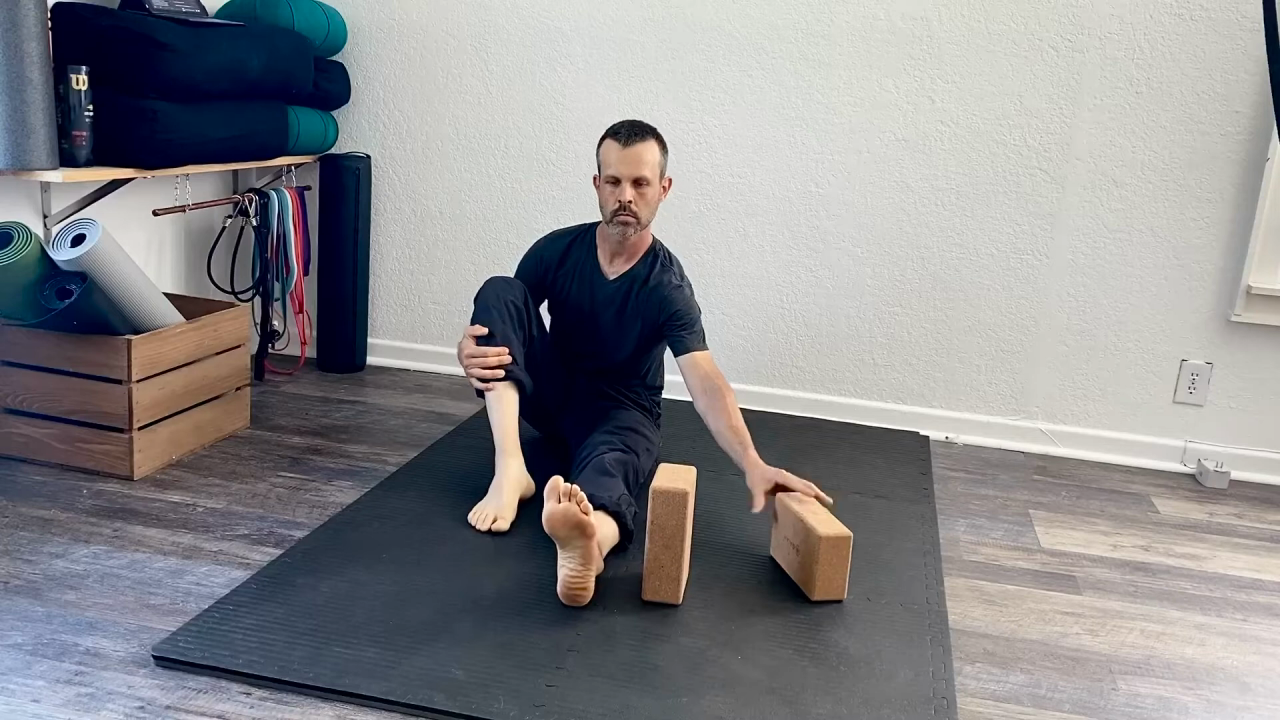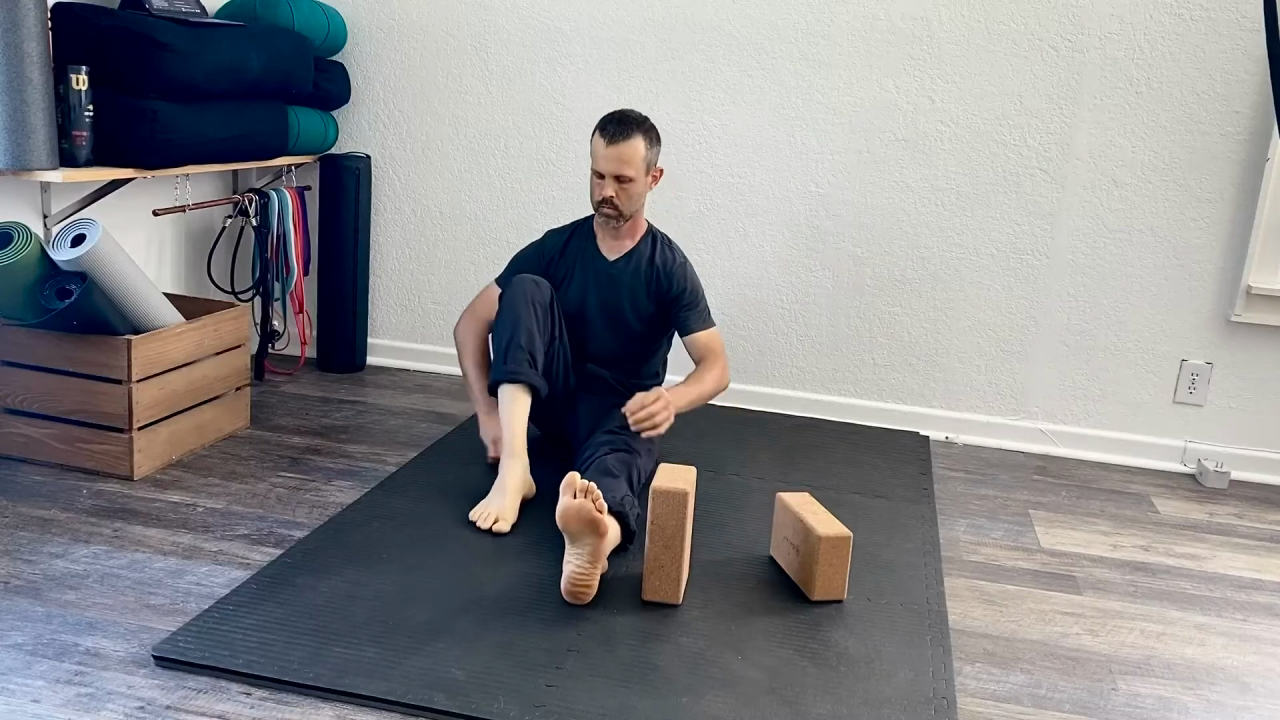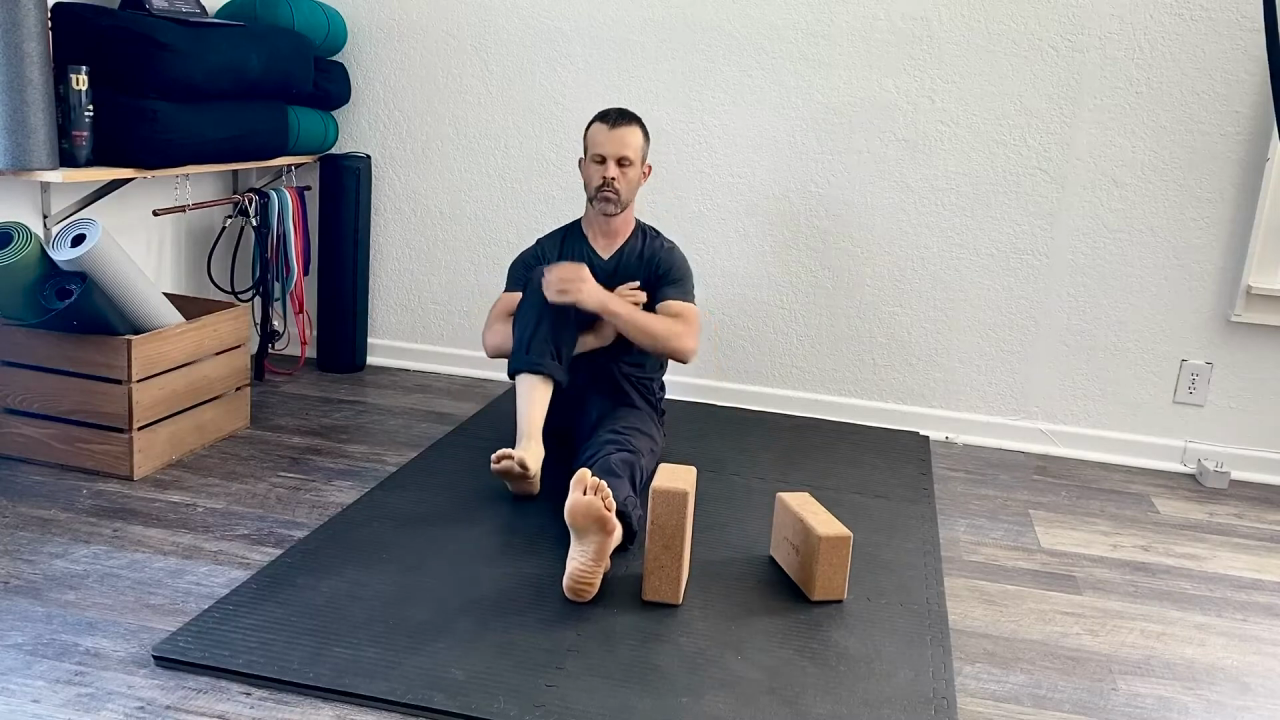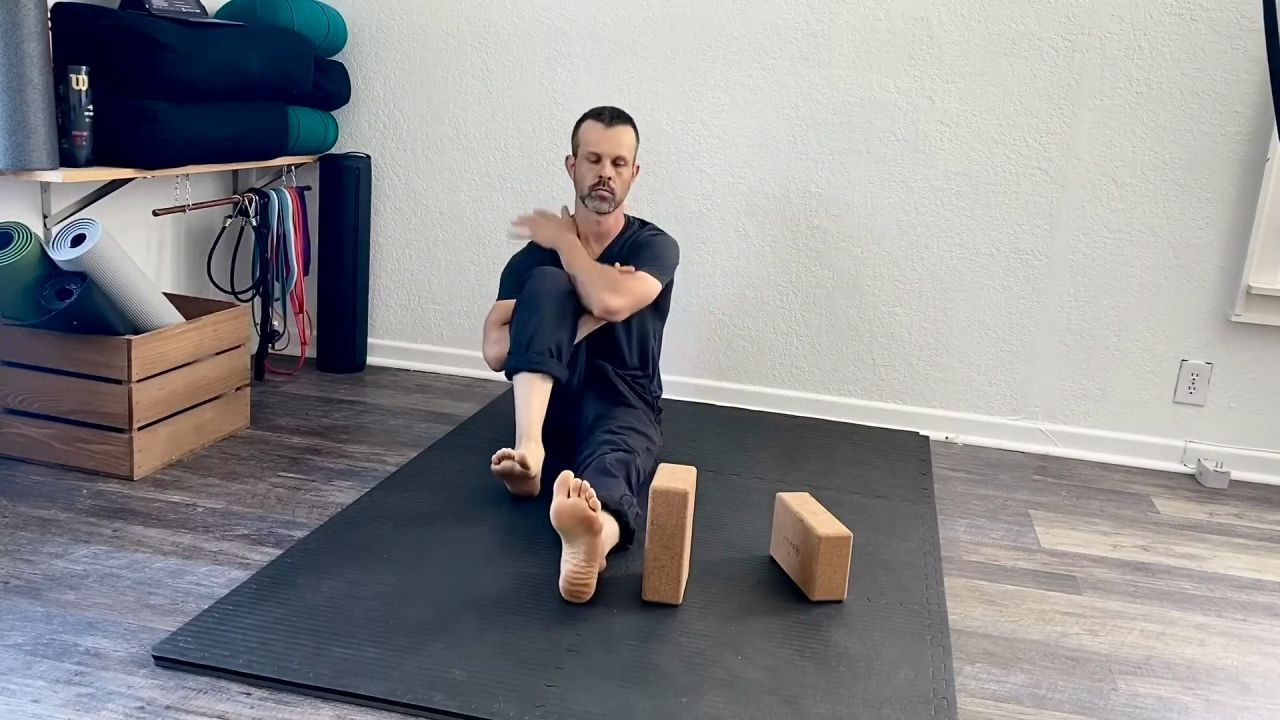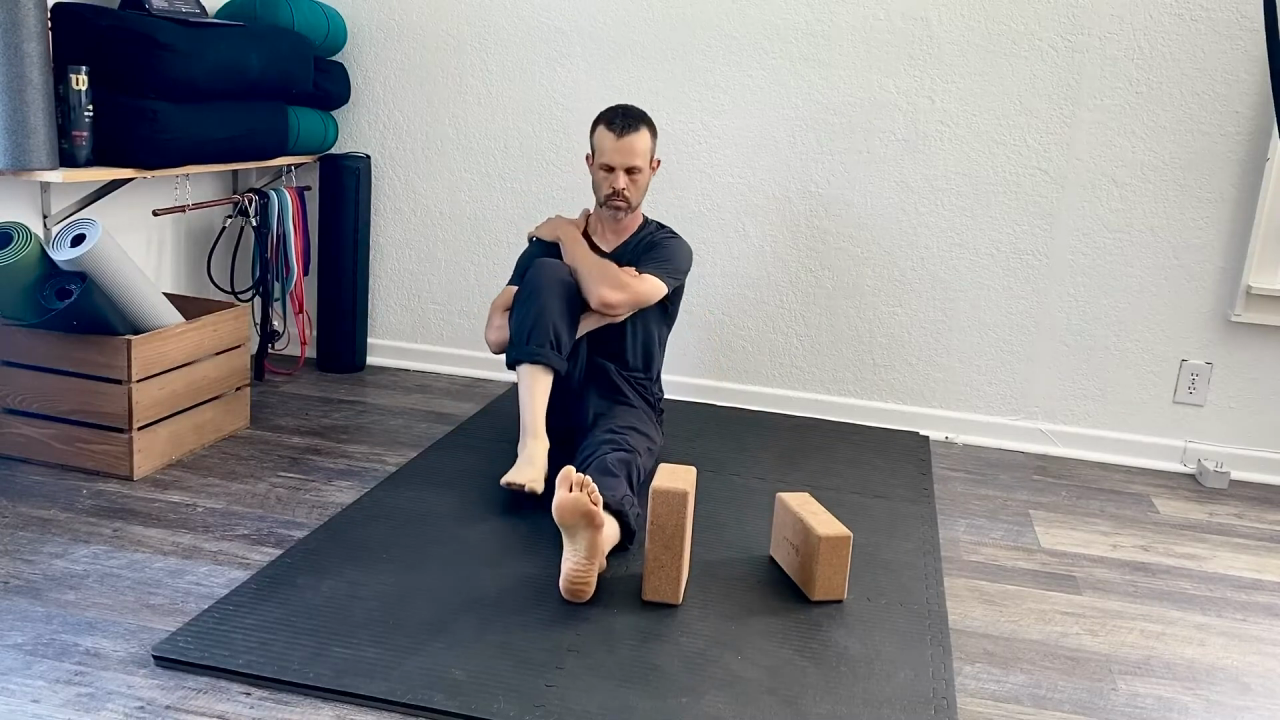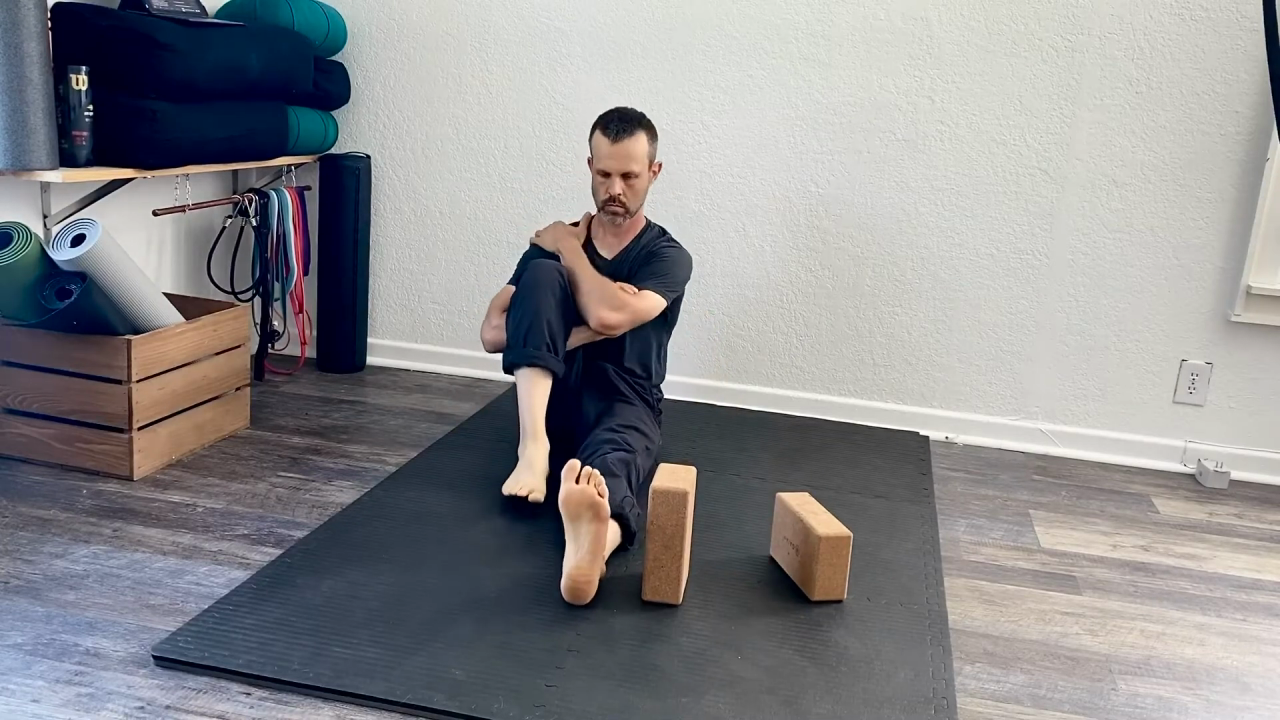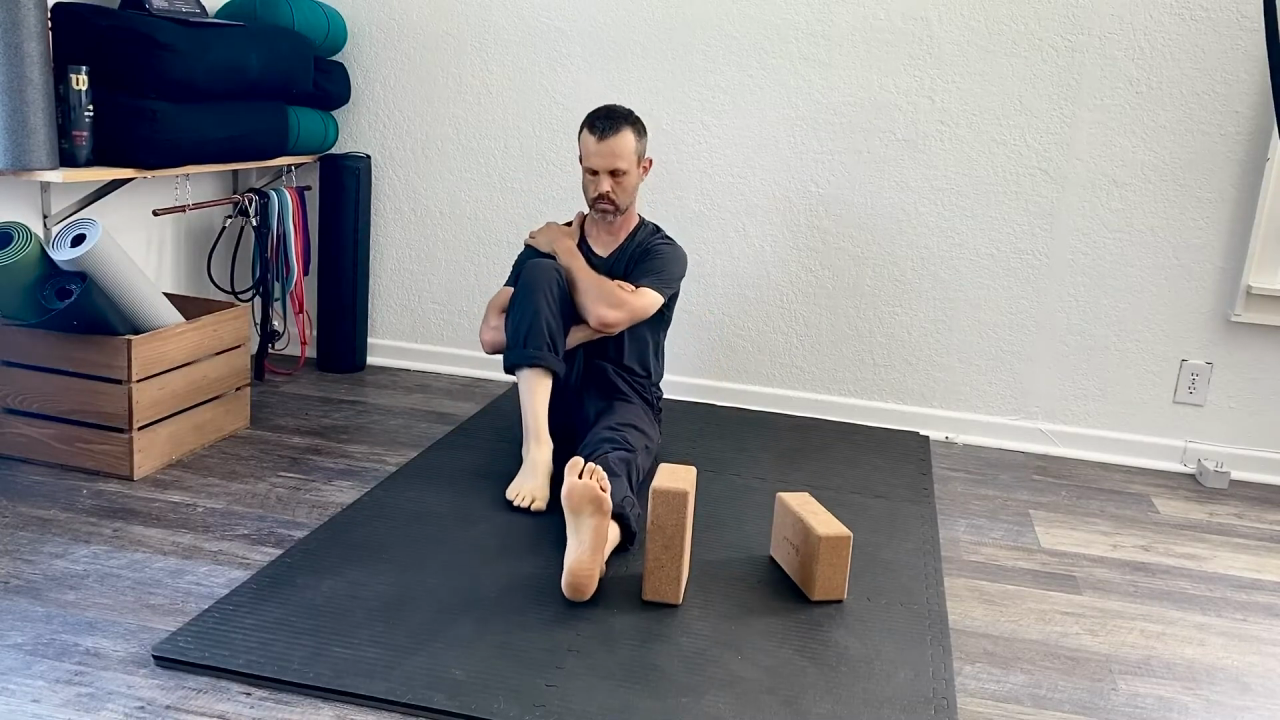
dt=0.5s
person 1, frame 1
left shoulder: (667, 286)
right shoulder: (556, 250)
left elbow: (705, 383)
right elbow: (499, 315)
left wrist: (753, 466)
right wrist: (470, 350)
left hip: (621, 407)
right hip: (551, 393)
left knee: (608, 466)
right knee: (498, 291)
left ankle: (587, 543)
right ankle: (510, 469)
person 1, frame 2
left shoulder: (670, 267)
right shoulder: (555, 248)
left elbow: (716, 367)
right elbow: (470, 325)
left wrist: (670, 399)
right wrist: (489, 413)
left hip: (623, 410)
right hip: (554, 396)
left knee: (610, 471)
right knee: (527, 289)
left ankle: (593, 542)
right ankle: (513, 470)
person 1, frame 3
left shoulder: (662, 256)
right shoulder: (547, 251)
left elbow: (684, 343)
right elbow: (495, 339)
left wrist: (601, 301)
right wrist: (597, 330)
left hip: (627, 406)
right hip: (556, 400)
left knee: (613, 466)
right knee: (542, 282)
left ankle: (597, 540)
right ankle: (531, 446)
person 1, frame 4
left shoulder: (654, 246)
right shoulder: (533, 255)
left elbow: (613, 301)
right elbow: (495, 350)
left wrist: (563, 238)
right wrist: (590, 318)
left hip: (624, 408)
right hip: (554, 402)
left knee: (610, 469)
right knee: (546, 283)
left ankle: (592, 542)
right ankle: (529, 448)
person 1, frame 5
left shoulder: (668, 248)
right shoulder: (548, 245)
left elbow: (610, 295)
right elbow: (496, 333)
left wrist: (568, 235)
right wrist: (592, 318)
left hip: (625, 405)
right hip: (555, 400)
left knee: (610, 468)
right knee: (547, 275)
left ankle: (589, 545)
right ankle: (533, 444)
person 1, frame 6
left shoulder: (668, 257)
right shoulder: (551, 246)
left elbow: (608, 316)
right elbow: (492, 332)
left wrist: (570, 248)
right wrist: (585, 332)
left hip: (624, 408)
right hip: (553, 402)
left knee: (609, 468)
right knee: (543, 277)
left ankle: (590, 549)
right ankle: (534, 448)
person 1, frame 7
left shoulder: (662, 253)
right shoulder: (546, 246)
left elbow: (608, 313)
right elbow: (491, 334)
left wrist: (564, 249)
right wrist: (587, 330)
left hip: (623, 406)
right hip: (552, 400)
left knee: (611, 462)
right knee: (541, 275)
left ankle: (592, 546)
right ankle: (538, 448)
